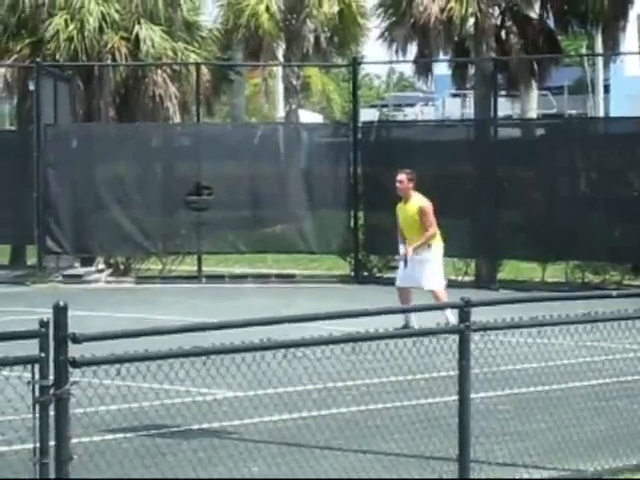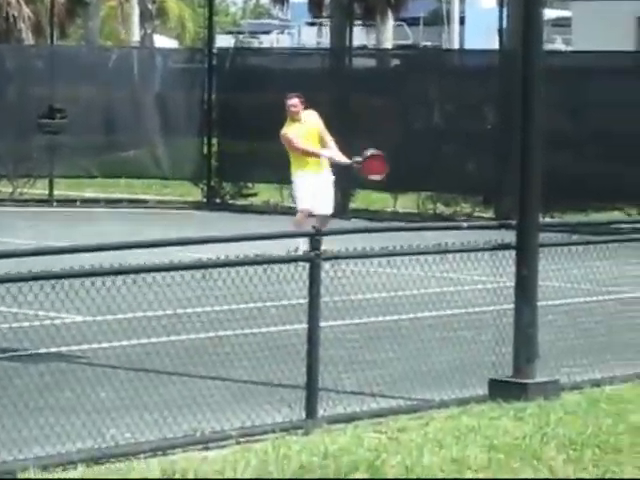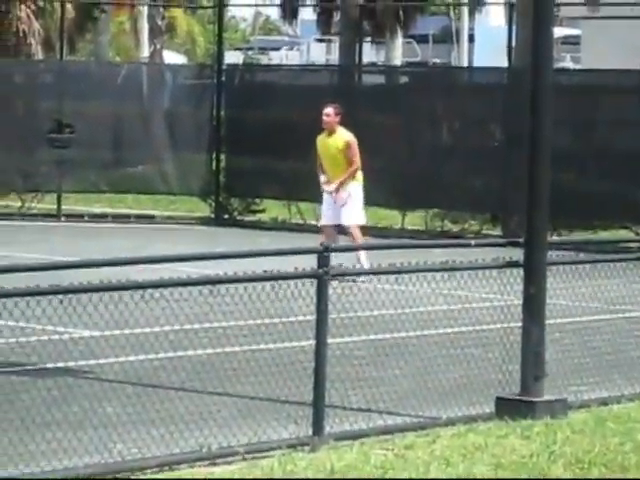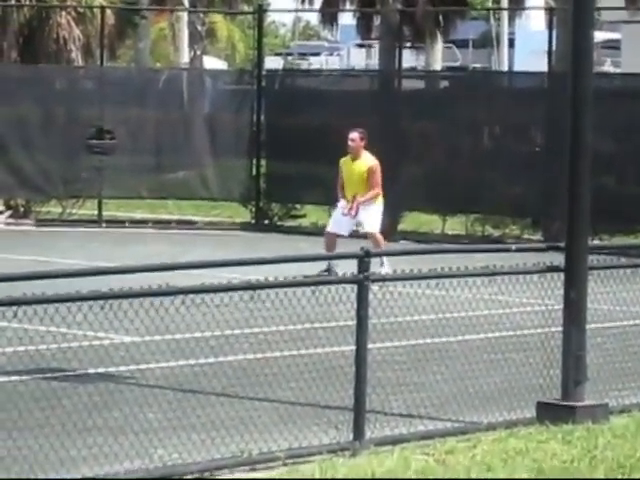
dt=1s
person 1, frame 1
left shoulder: (422, 204)
right shoulder: (400, 207)
left elbow: (432, 231)
left wrist: (413, 247)
right wrist: (402, 247)
left hip: (429, 250)
right hip: (412, 251)
left knee: (434, 288)
right knee: (401, 286)
left ankle: (451, 322)
right ankle: (410, 321)
person 1, frame 2
left shoulder: (311, 116)
right shoulder: (286, 133)
left elbow: (326, 137)
right elbow: (302, 150)
left wrist: (337, 154)
right wrist: (325, 154)
left hip: (322, 172)
right hip: (303, 174)
left knee: (324, 214)
right knee: (304, 209)
right ankle: (301, 247)
person 1, frame 3
left shoulder: (347, 139)
right shoulder: (320, 139)
left elbow: (356, 165)
left wrist: (339, 183)
right wrist: (322, 178)
left hip: (349, 186)
right hip: (331, 188)
left knee: (351, 225)
right knee: (327, 226)
left ankle: (363, 263)
person 1, frame 4
left shoulder: (371, 163)
right shoulder: (344, 162)
left elbow: (376, 190)
right elbow: (341, 185)
left wrist: (358, 202)
right wrist: (343, 200)
left hip: (370, 205)
right hip: (349, 205)
left knee: (372, 232)
right knee: (330, 233)
left ankle: (384, 266)
right ankle: (331, 266)
